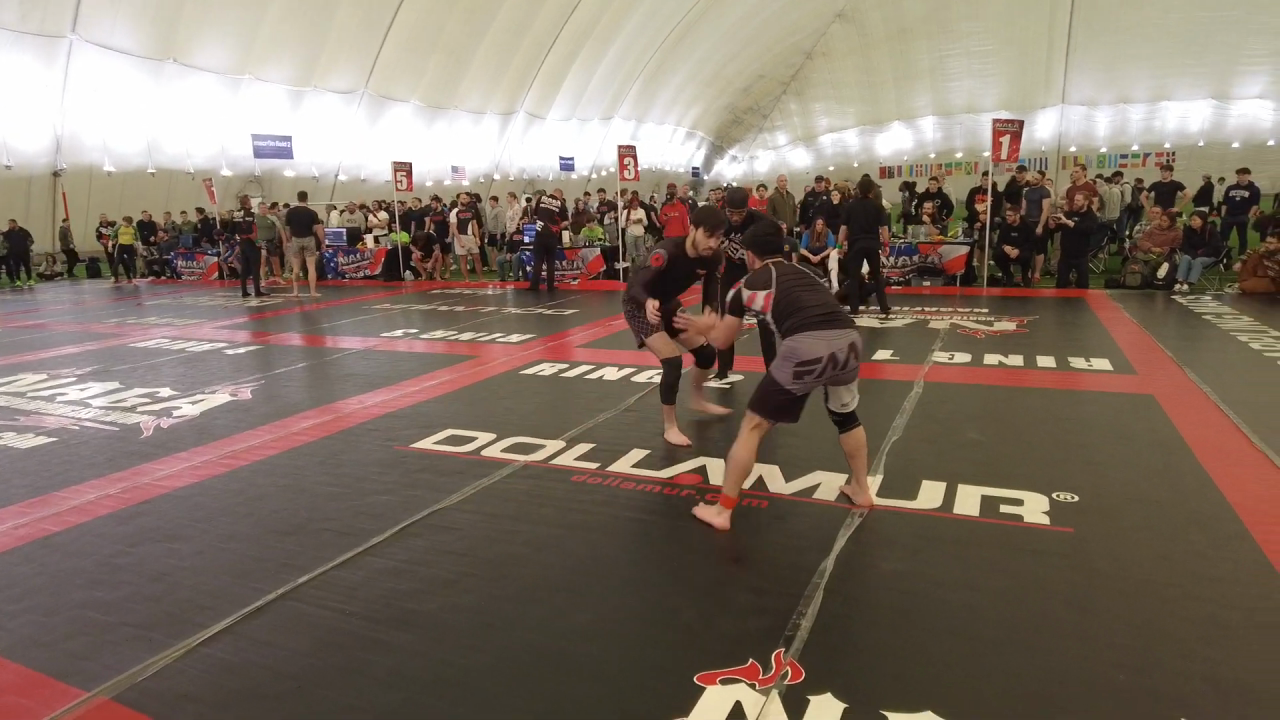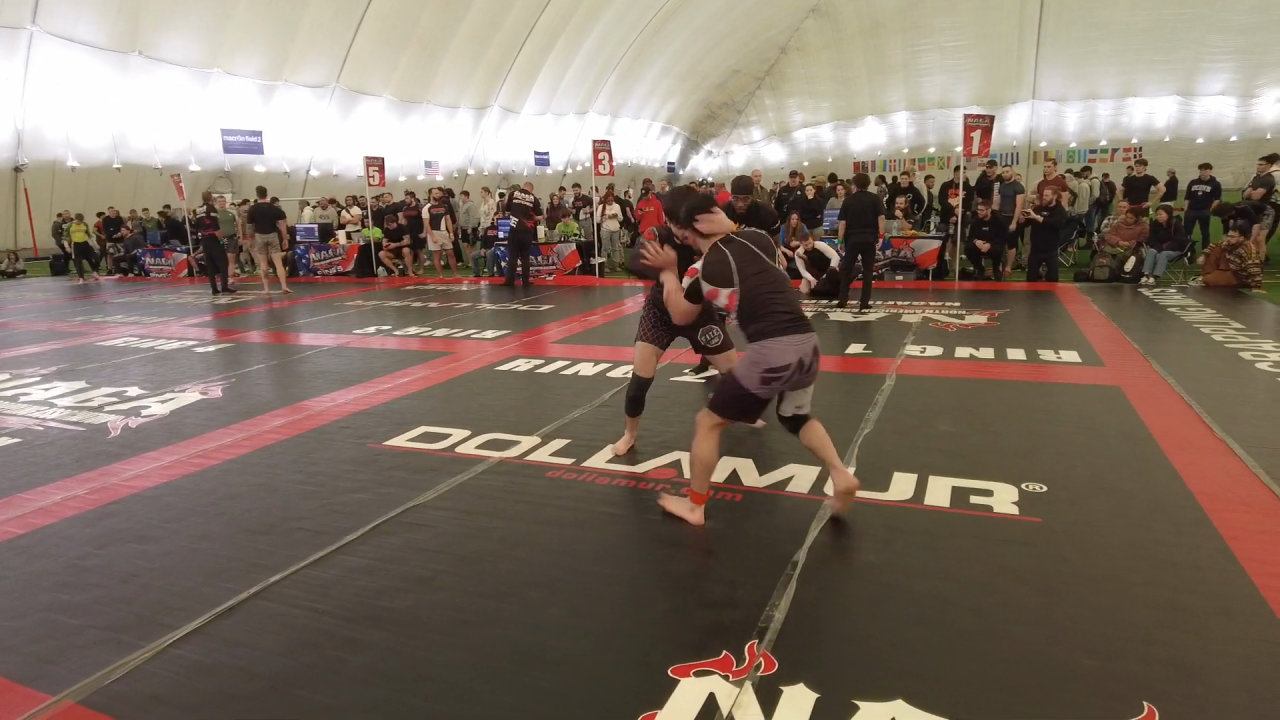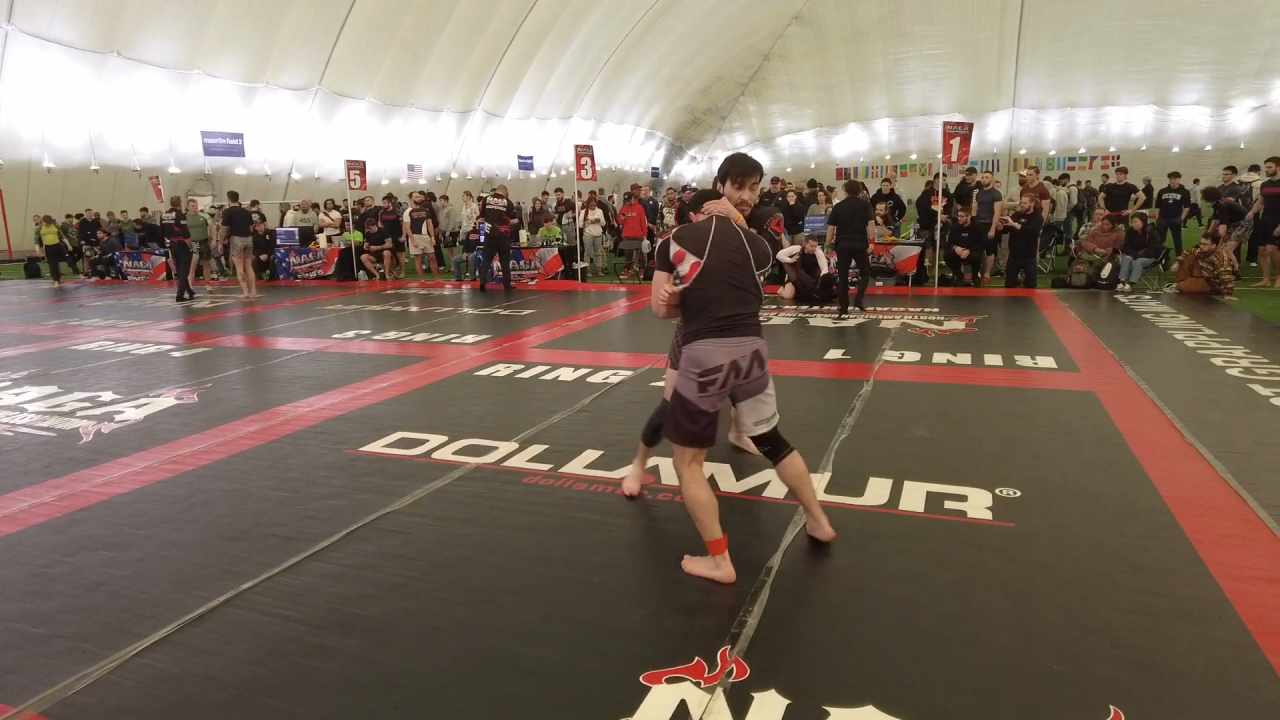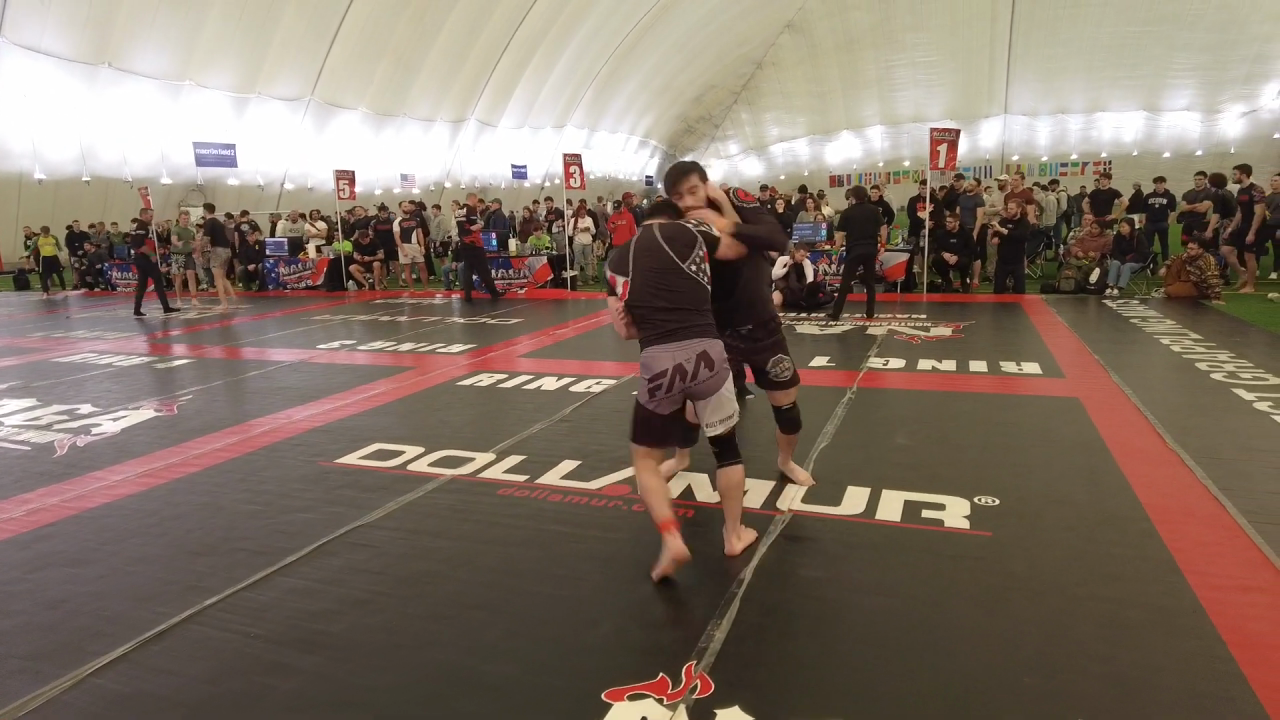
dt=0.5s
person 1, frame 1
left shoulder: (745, 286)
right shoulder: (803, 273)
left elbow: (721, 340)
left wrist: (702, 326)
left hip: (805, 348)
right hip: (848, 340)
left knee: (752, 427)
right knee: (845, 414)
left ankle: (723, 510)
right ankle: (861, 488)
person 1, frame 2
left shoulder: (703, 270)
right shoulder: (759, 238)
left elbow: (680, 317)
left wrist: (668, 273)
left hip: (768, 353)
right hip: (806, 344)
left knee: (708, 424)
right knee: (799, 417)
left ankle: (694, 506)
right ankle: (841, 476)
person 1, frame 3
left shoulder: (679, 239)
right shoulder: (758, 245)
left elbow: (664, 308)
left hip: (704, 356)
right hip: (751, 350)
left knee: (687, 460)
right knee: (772, 442)
left ankle: (718, 560)
right ankle: (818, 522)
person 1, frame 4
left shoulder: (616, 260)
right shoulder: (685, 233)
left elbow: (624, 331)
right elbow: (737, 249)
left hip: (657, 363)
right hip: (705, 354)
left knee: (645, 460)
right knee: (727, 446)
left ankle: (672, 541)
right ankle: (734, 536)
person 2, frame 1
left shoulder: (712, 259)
right shoulder: (667, 251)
left elbow: (710, 296)
right elbow: (636, 287)
left wrist: (711, 310)
right wrist: (648, 303)
left hip: (667, 304)
right hip: (641, 307)
left knee: (707, 353)
right knee: (673, 361)
left ankle: (698, 399)
right ankle: (670, 426)
person 2, frame 2
right shoulder: (659, 236)
right elbow: (634, 264)
left hip: (701, 311)
right hip: (661, 311)
right knee: (641, 379)
right ankle: (630, 435)
person 2, frame 3
left shoulder: (767, 218)
right shoulder: (700, 226)
left elbow: (767, 257)
left wrist: (737, 218)
left hip: (735, 320)
right hip: (697, 319)
left knee: (750, 386)
right knee: (675, 402)
left ankle: (738, 435)
right ankle: (639, 462)
person 2, frame 4
left shoulder: (736, 203)
left elbow: (775, 239)
left wrist: (730, 226)
left hip: (763, 330)
right hip: (718, 333)
left knee: (786, 406)
left ankle: (786, 461)
right ankle: (680, 456)
